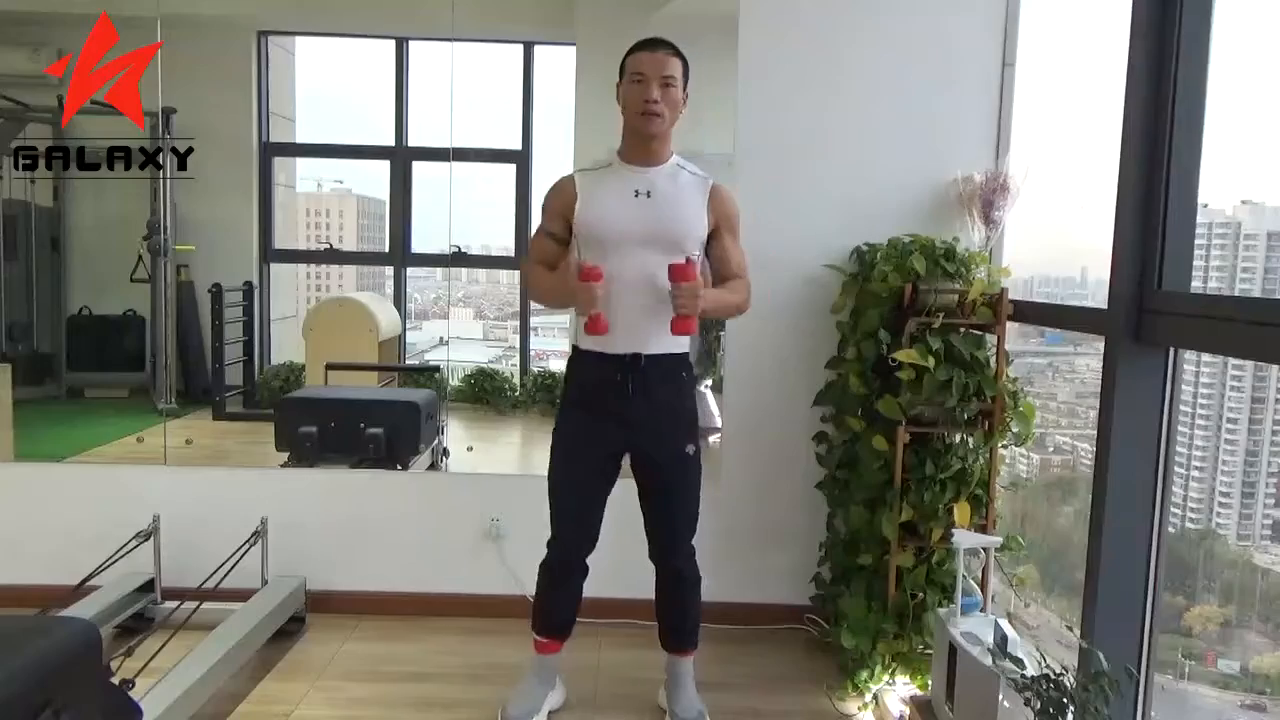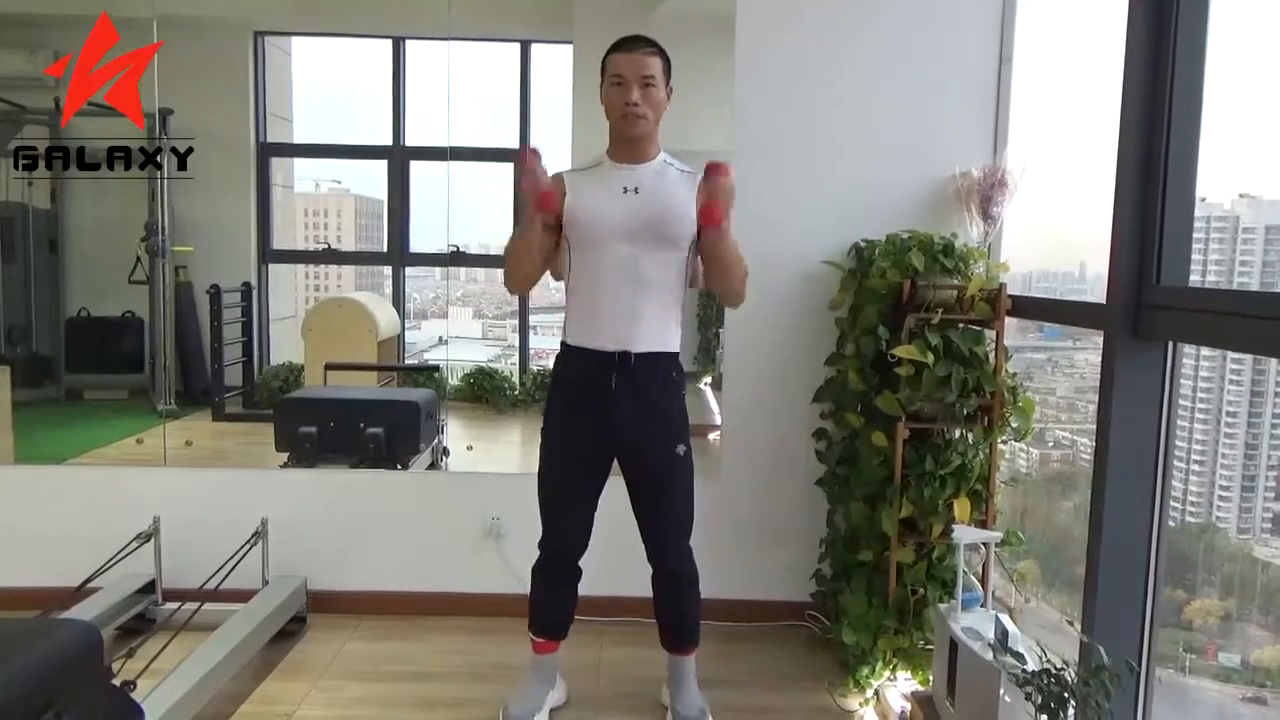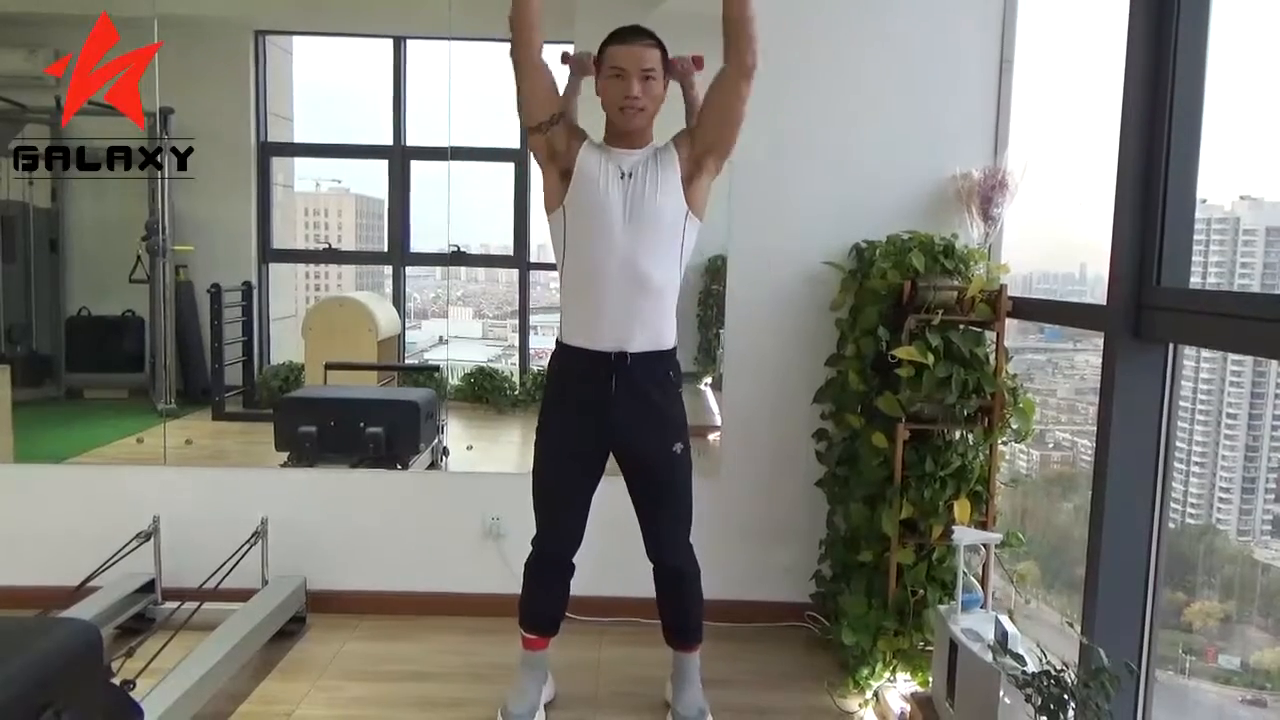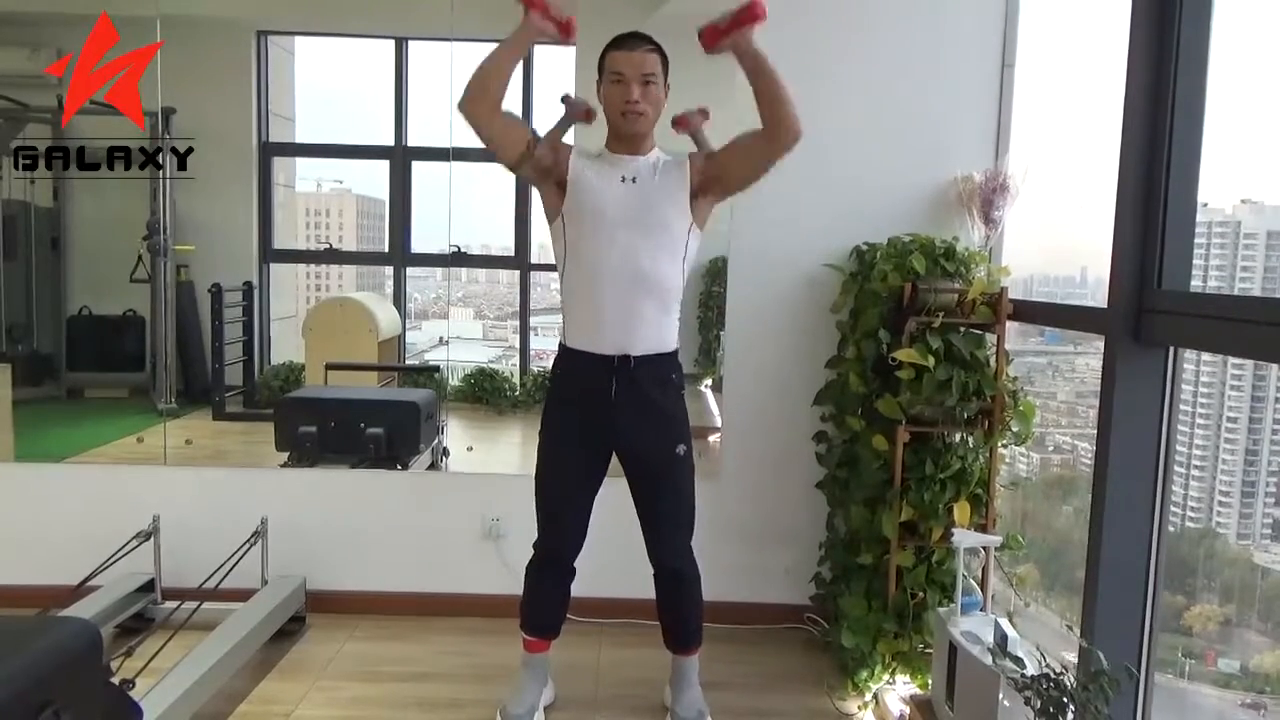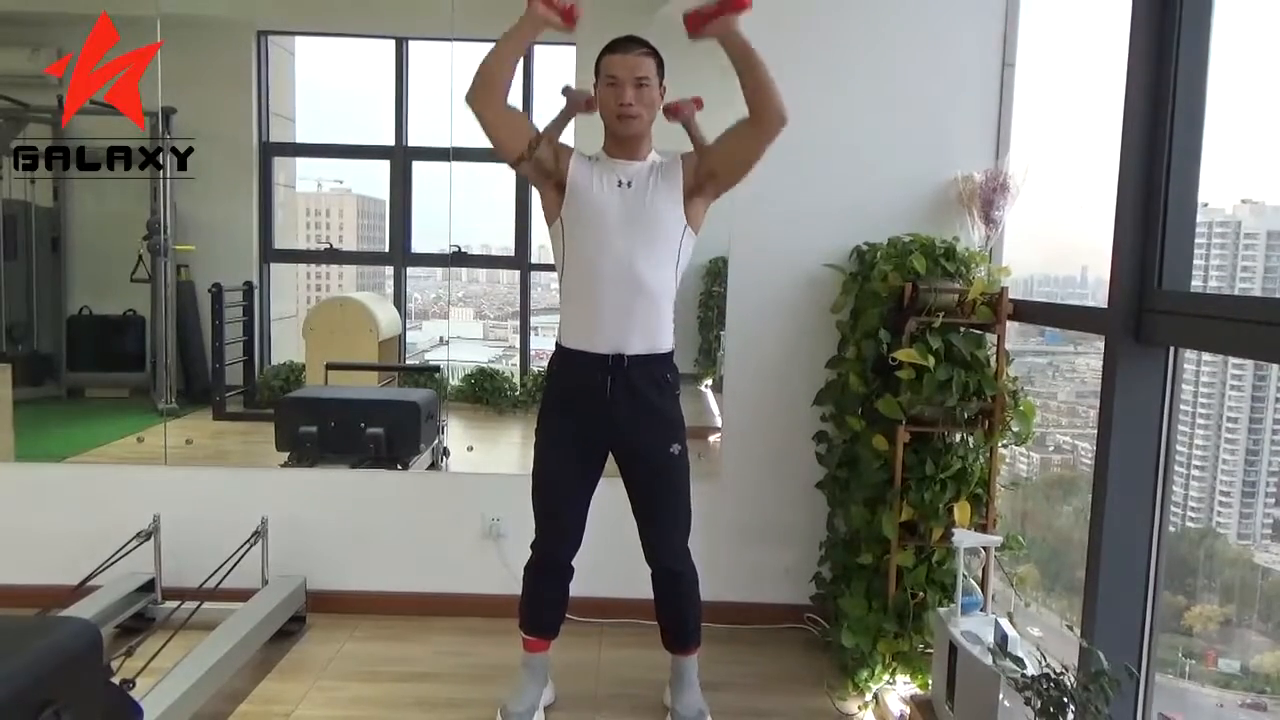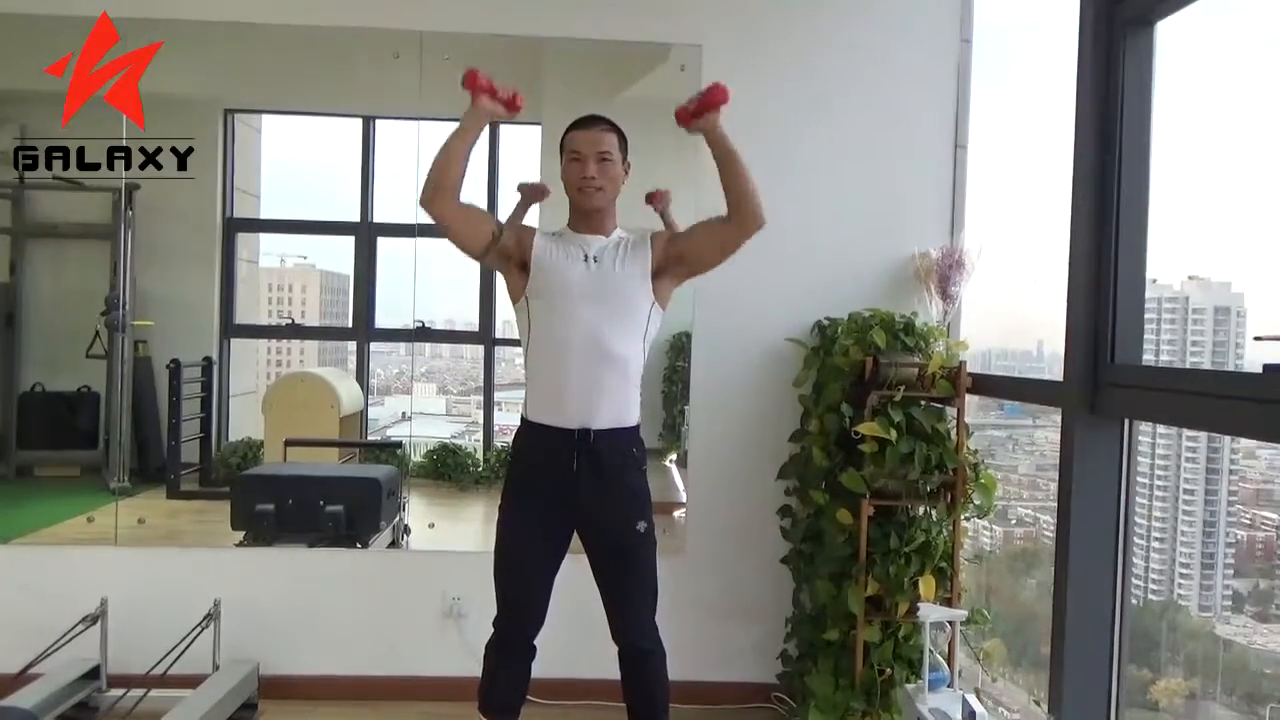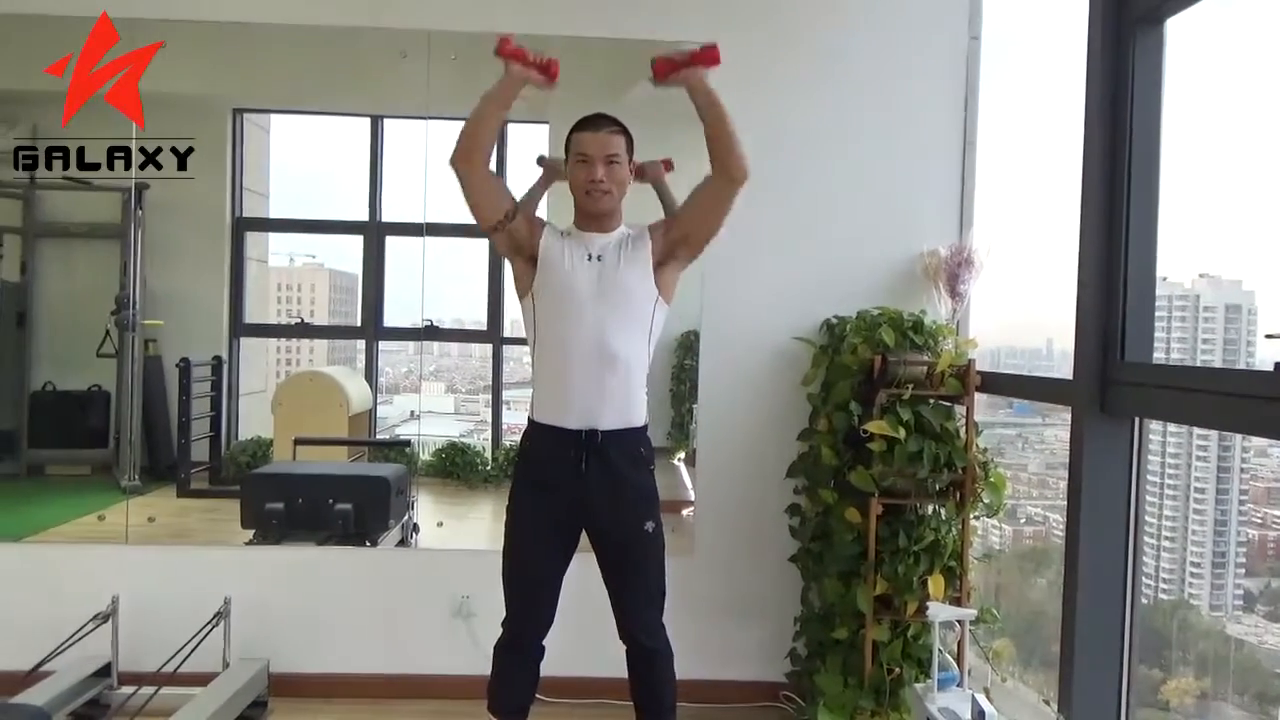
dt=0.7s
person 1, frame 1
left shoulder: (710, 196)
right shoulder: (573, 191)
left elbow: (740, 291)
right elbow: (534, 273)
left wrist: (705, 298)
right wrist: (569, 289)
left hip: (668, 384)
right hip: (591, 381)
left knee: (674, 547)
right knee: (569, 540)
person 1, frame 2
left shoulder: (697, 191)
right shoulder: (566, 189)
left elbow: (733, 293)
right elbow: (518, 281)
left wrist: (718, 237)
right wrist: (531, 220)
left hip: (655, 381)
right hip: (579, 377)
left knee: (670, 547)
right knee: (560, 541)
person 1, frame 3
left shoulder: (690, 164)
right shoulder: (567, 157)
left elbow: (741, 66)
left hip: (652, 378)
right hip: (576, 375)
left knee: (671, 546)
right knee: (553, 540)
person 1, frame 4
left shoulder: (696, 176)
right shoulder: (562, 169)
left elbow: (784, 130)
right elbow: (477, 106)
left hip: (654, 380)
right hip: (578, 378)
left knee: (672, 548)
right knee: (555, 542)
person 1, frame 5
left shoulder: (691, 176)
right shoulder: (561, 169)
left elbow: (771, 120)
right elbow: (483, 100)
left hip: (650, 380)
right hip: (574, 377)
left knee: (669, 547)
right knee: (552, 543)
person 1, frame 6
left shoulder: (655, 251)
right shoulder: (528, 247)
left elbow: (747, 219)
right elbow: (438, 201)
left wrist: (714, 134)
right wrist: (476, 119)
left hip: (617, 455)
right hip: (540, 452)
left knee: (636, 628)
right knee: (515, 625)
person 1, frame 7
left shoulder: (660, 249)
right shoulder: (535, 246)
left elbow: (732, 172)
right elbow: (467, 161)
left wrist: (697, 86)
right wrist: (510, 86)
left hip: (625, 456)
right hip: (546, 454)
left knee: (643, 627)
right knee: (523, 626)
